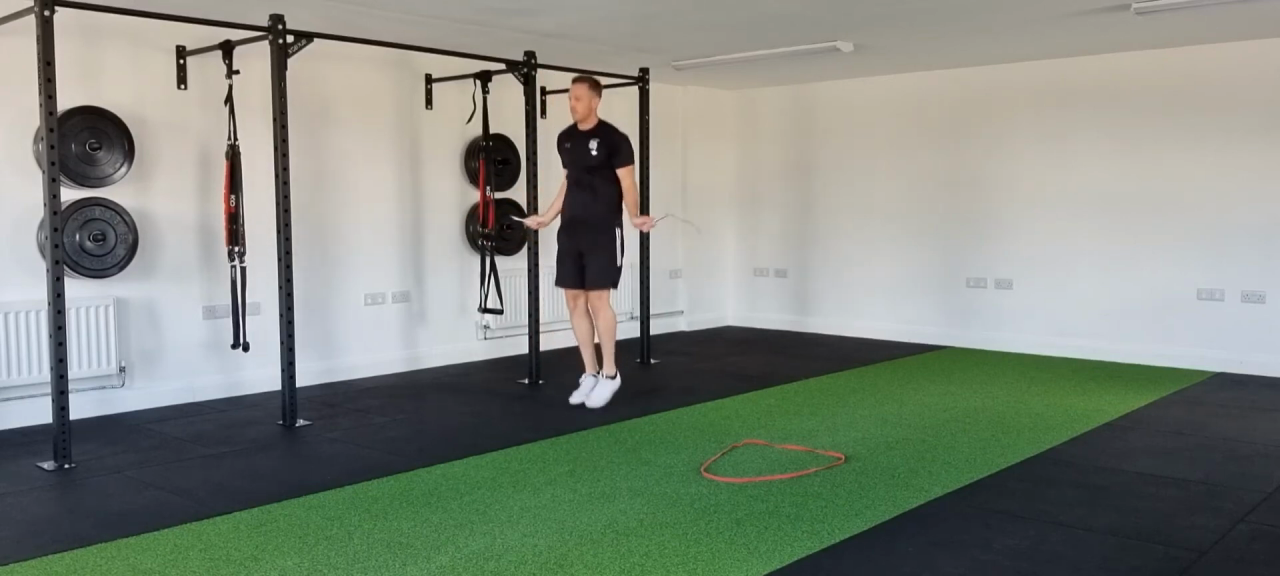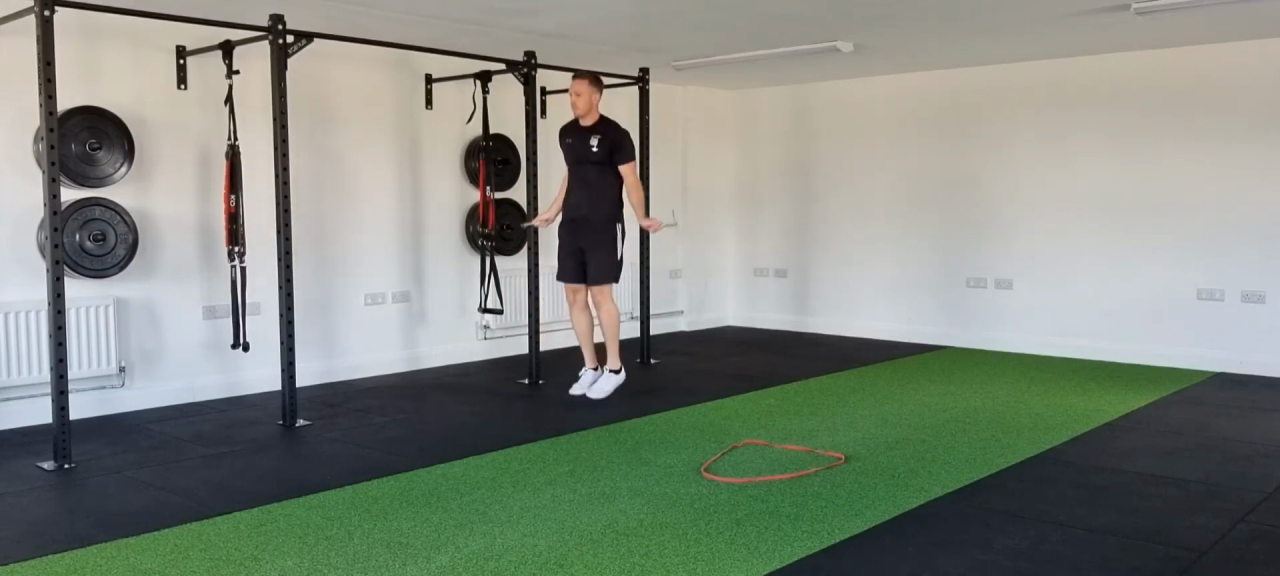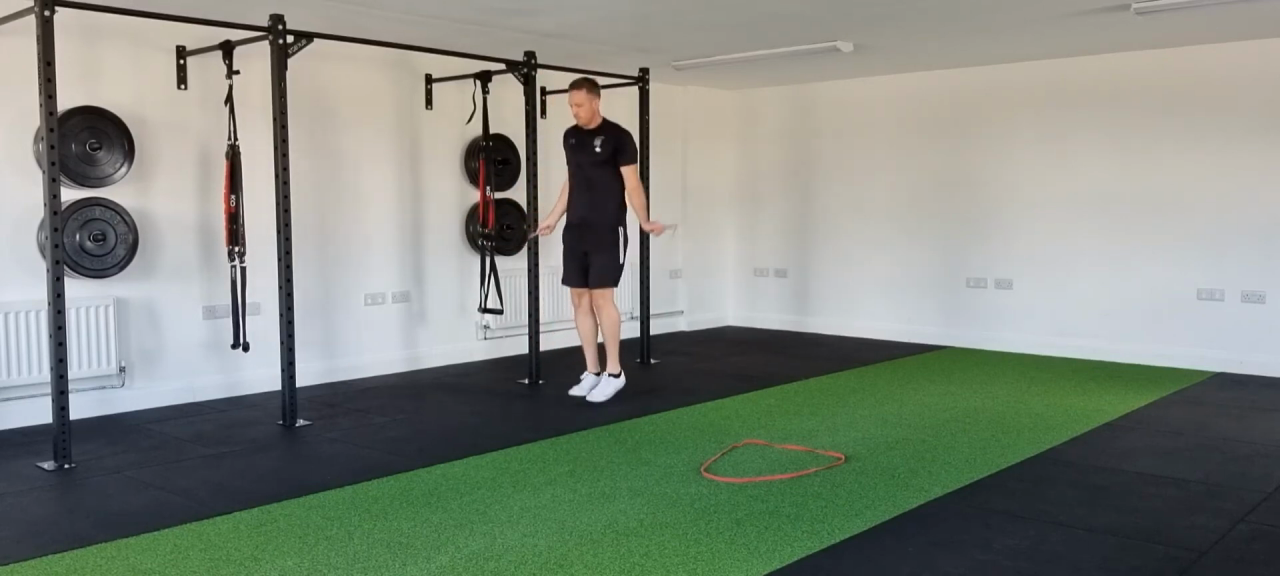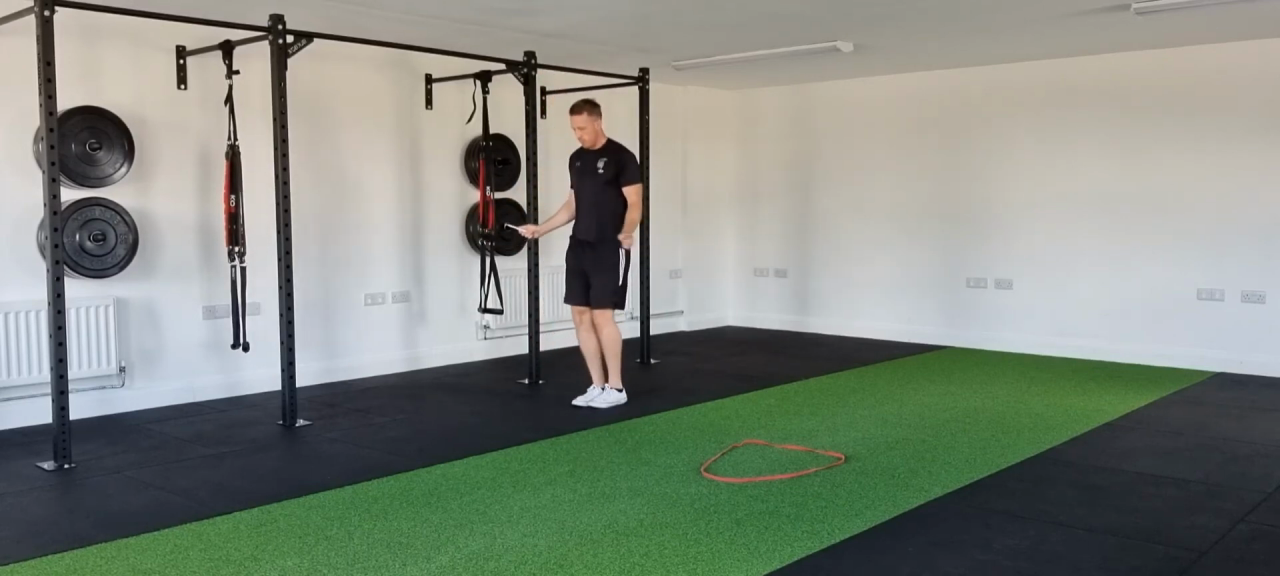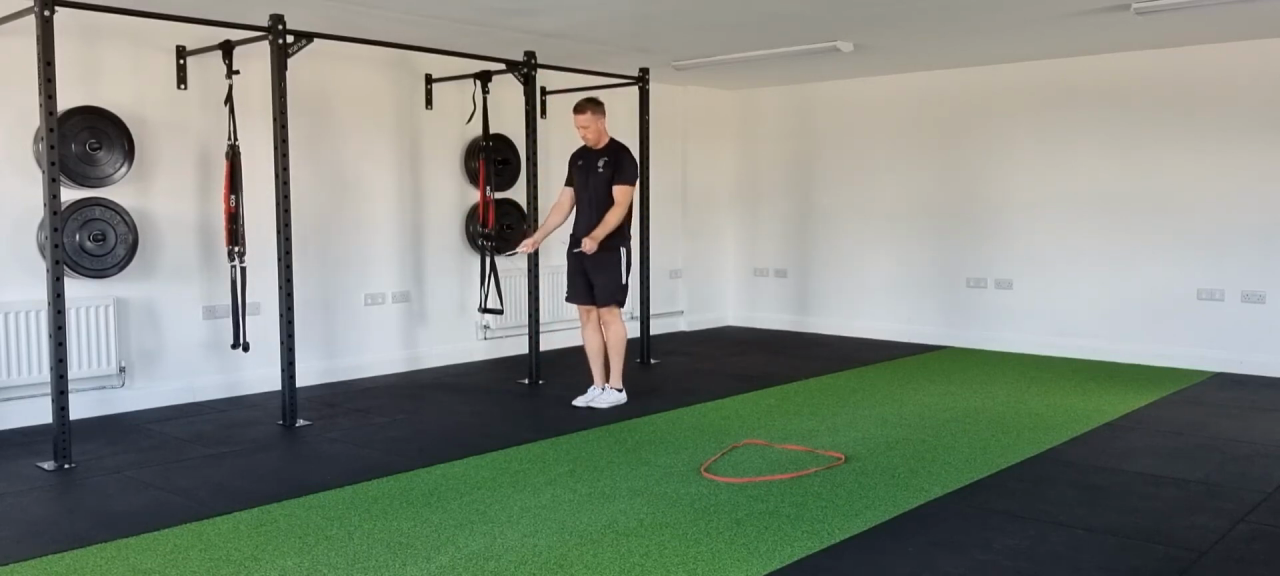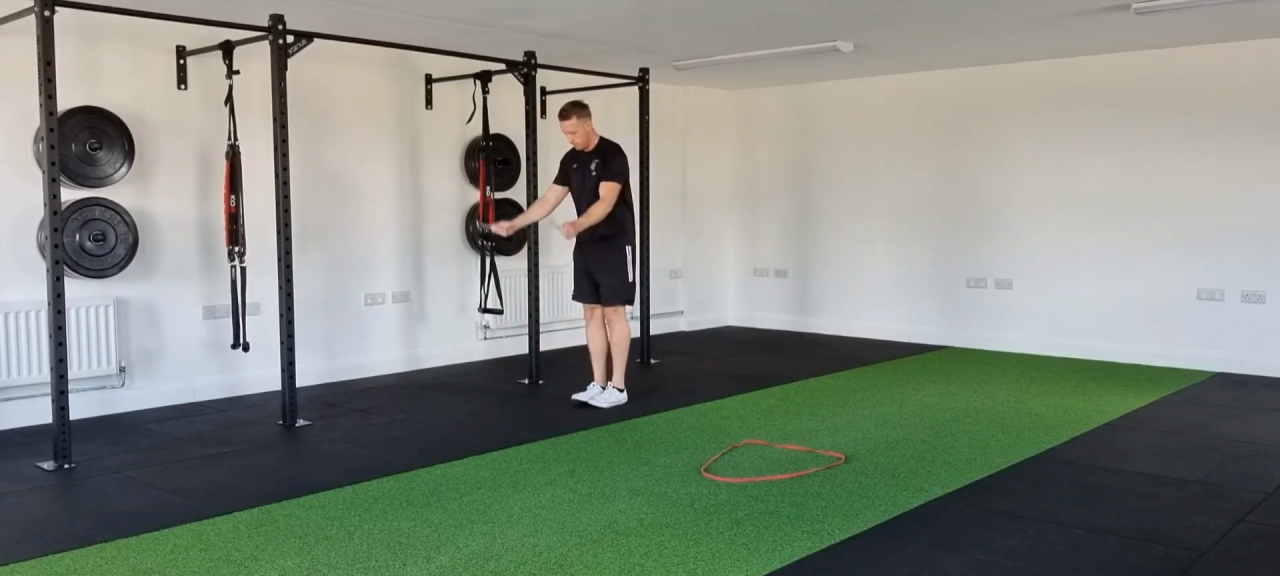
dt=0.4s
person 1, frame 1
left shoulder: (614, 139)
right shoulder: (566, 139)
left elbow: (628, 184)
left wrist: (636, 217)
right wrist: (545, 217)
left hip: (605, 231)
right hip: (573, 229)
left knee: (598, 301)
right knee: (574, 301)
left ankle: (609, 375)
right ankle: (591, 374)
person 1, frame 2
left shoulder: (614, 134)
right shoulder: (567, 133)
left elbow: (631, 179)
left wrist: (642, 218)
right wrist: (552, 213)
left hip: (605, 226)
right hip: (572, 224)
left knee: (601, 294)
right knee: (574, 295)
left ankle: (614, 367)
right ankle: (591, 367)
person 1, frame 3
left shoulder: (617, 136)
right shoulder: (570, 137)
left elbow: (632, 183)
left wrist: (644, 221)
right wrist: (553, 218)
left hip: (608, 229)
right hip: (576, 228)
left knee: (602, 297)
right knee: (579, 298)
left ankle: (614, 371)
right ankle: (592, 372)
person 1, frame 4
left shoulder: (621, 157)
right shoulder: (576, 159)
left elbow: (635, 202)
left wrist: (628, 232)
right wrist: (541, 228)
left hip: (608, 250)
right hip: (579, 248)
left knee: (602, 316)
right knee: (581, 317)
left ankle: (615, 387)
right ankle: (598, 385)
person 1, frame 5
left shoulder: (620, 156)
right shoulder: (578, 158)
left elbow: (621, 205)
right elbow: (564, 204)
left wrist: (597, 237)
right wrist: (537, 238)
left hip: (610, 249)
right hip: (580, 247)
left knee: (609, 314)
right knee: (587, 316)
left ankle: (616, 387)
right ankle: (599, 386)
person 1, frame 6
left shoulder: (612, 154)
right shoulder: (571, 159)
left elbow: (606, 203)
right elbow: (549, 200)
left wrist: (576, 226)
right wrist: (513, 224)
left hip: (615, 245)
right hip: (586, 246)
left knee: (614, 313)
right knee: (592, 313)
left ankle: (617, 387)
right ankle: (598, 384)
